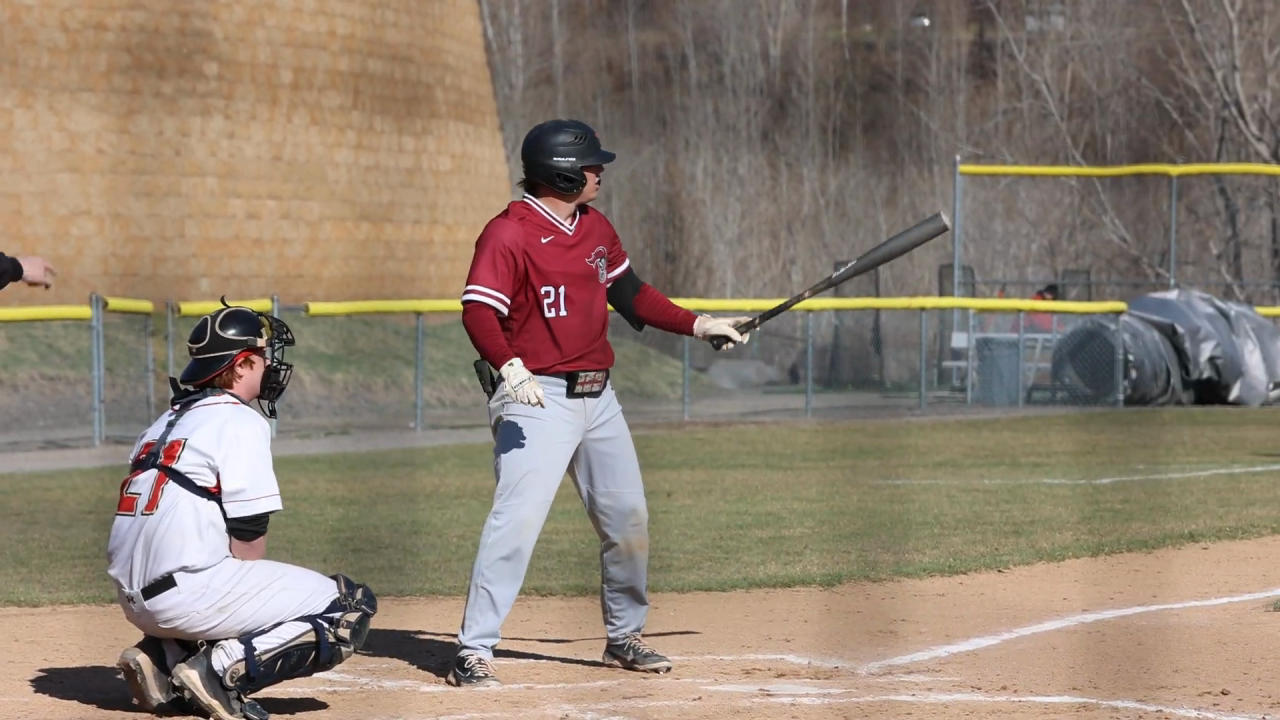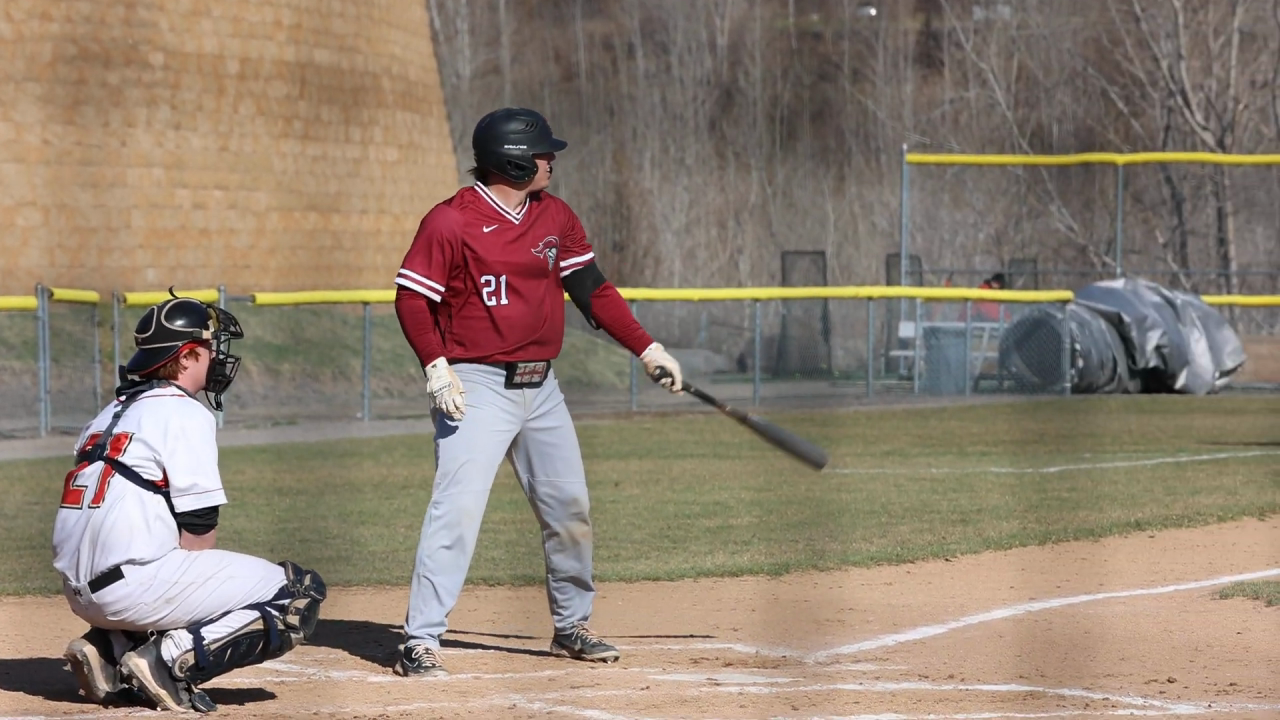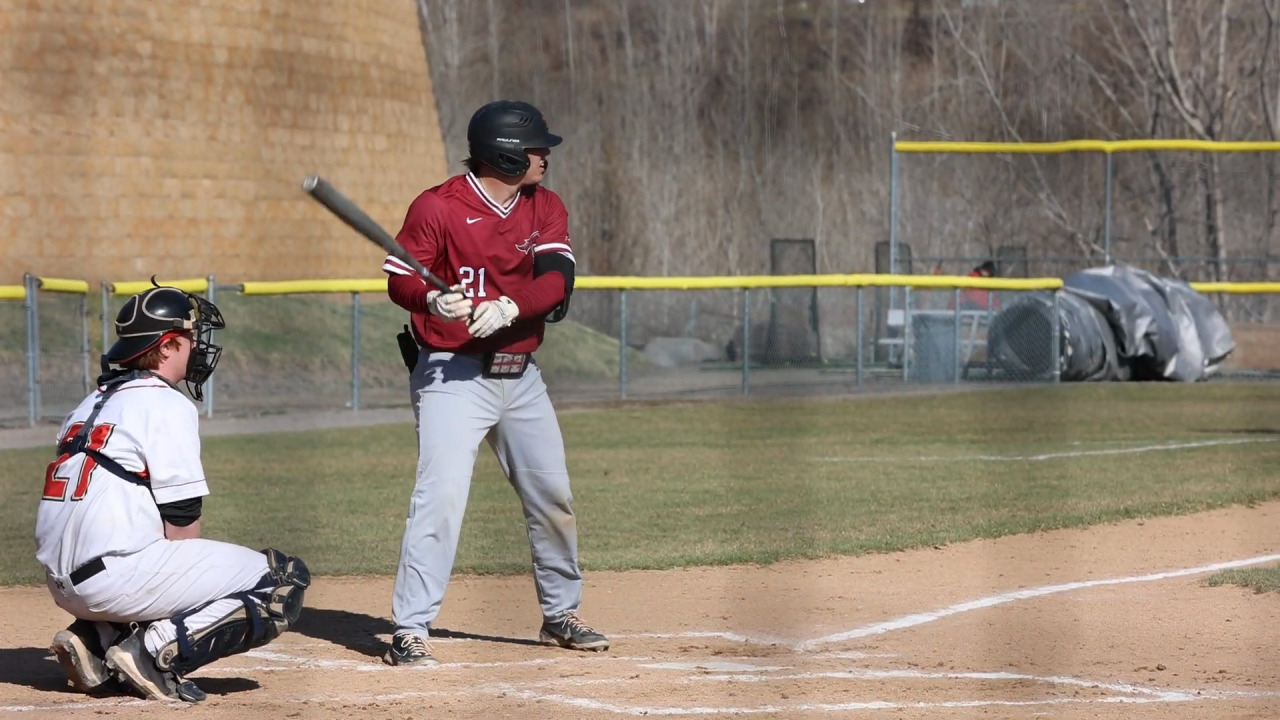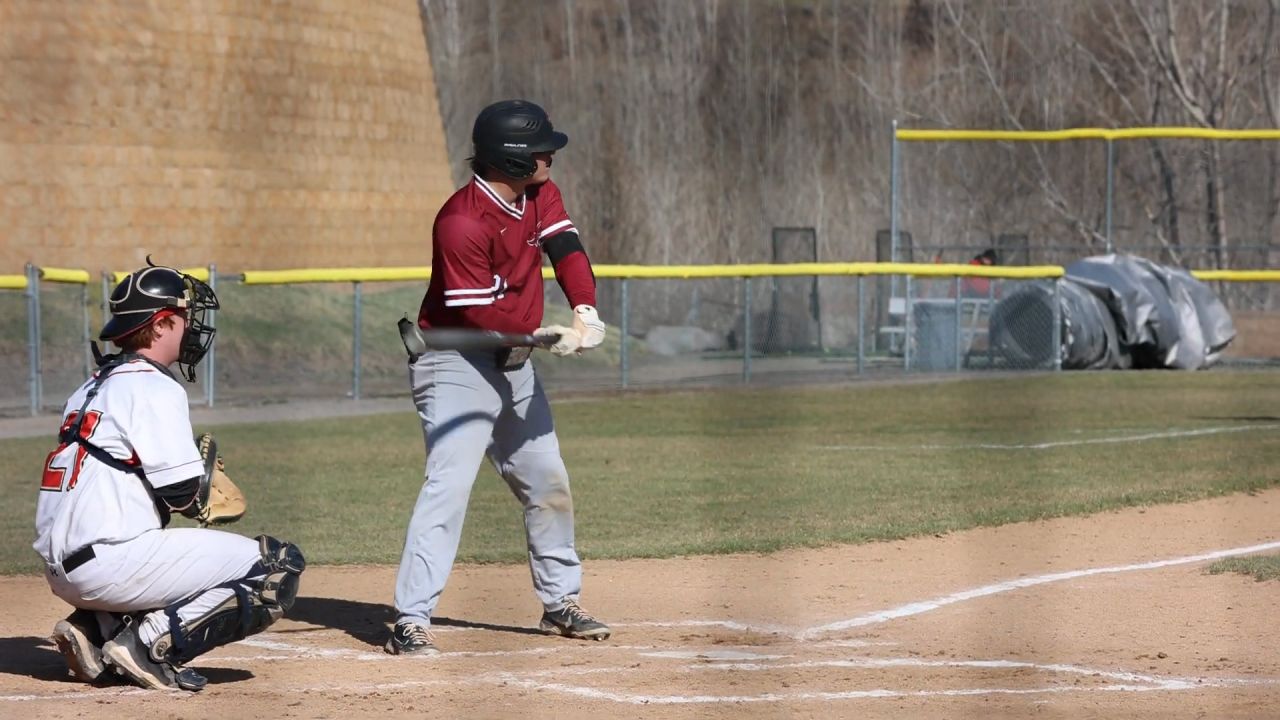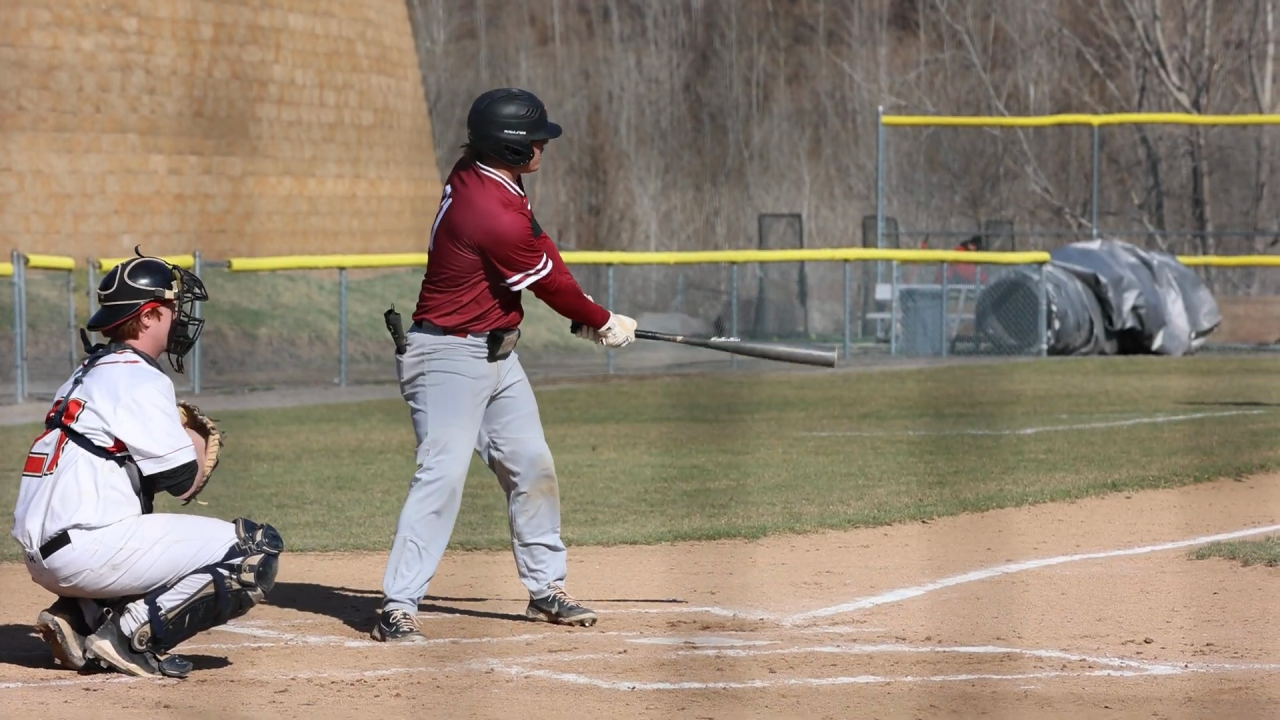
dt=0.5s
person 1, frame 1
left shoulder: (596, 226)
right shoulder: (508, 233)
left elbow: (630, 293)
right elbow: (478, 312)
left wrist: (697, 325)
right wrist: (511, 367)
left hip: (598, 396)
right hip: (539, 399)
left knee: (627, 518)
right knee: (516, 520)
left ankle: (623, 636)
right ankle: (473, 650)
person 1, frame 2
left shoulder: (557, 216)
right shoulder: (450, 220)
left elbow: (592, 290)
right elbow: (411, 299)
left wrist: (646, 348)
right wrist: (436, 366)
left hip: (541, 384)
right hip: (477, 387)
left knee: (567, 508)
right knee: (456, 510)
left ankle: (572, 626)
right ankle: (419, 640)
person 1, frame 3
left shoulder: (547, 207)
right shoulder: (437, 206)
left elbow: (557, 282)
right elbow: (399, 279)
left wrist: (507, 307)
right wrist: (434, 302)
left hip: (521, 375)
right hip: (451, 375)
left knee: (552, 497)
right knee: (440, 498)
left ankle: (561, 614)
right ankle: (409, 630)
person 1, frame 4
left shoulder: (541, 194)
right shoulder: (463, 223)
left elbow: (568, 253)
right elbow: (479, 316)
left wrist: (585, 310)
right wrist: (546, 335)
left hip: (513, 365)
right hip: (458, 365)
left knee: (547, 481)
right knee: (449, 486)
left ankle: (562, 602)
right ankle: (410, 620)
person 1, frame 5
left shoulder: (480, 173)
right shoulder: (492, 213)
left elbow: (539, 244)
right elbow: (548, 281)
left wrist: (588, 313)
right wrist: (602, 320)
left hip: (496, 351)
right hip: (449, 356)
left knee: (533, 468)
right knee: (443, 474)
left ankle: (546, 589)
right ankle: (398, 606)
person 2, frame 1
left shoulder: (168, 420)
right shoulder: (240, 421)
right elbow: (248, 535)
right wrist: (253, 597)
left hip: (135, 598)
right hip: (184, 590)
right knee: (352, 607)
left ankle: (161, 658)
right ankle: (221, 670)
person 2, frame 2
left shoulder: (111, 412)
right shoulder: (184, 413)
left elbow: (120, 512)
right elbow: (198, 528)
right wrist: (199, 584)
left hip: (80, 590)
right hip: (131, 584)
right knee: (300, 594)
left ankle: (109, 650)
right ankle: (169, 660)
person 2, frame 3
left shoulder: (94, 401)
right shoulder: (167, 404)
right elbow: (181, 520)
right wrist: (191, 575)
left hip: (63, 583)
right hip: (113, 574)
right knee: (285, 581)
left ankle: (96, 641)
right ankle: (153, 653)
person 2, frame 4
left shoulder: (95, 385)
right shoulder: (154, 388)
right elbow: (183, 494)
right wrist: (204, 485)
left hip: (63, 567)
right hip: (107, 563)
right knee: (279, 567)
left ankle: (95, 630)
right ankle: (149, 644)
person 2, frame 5
left shoulder: (88, 373)
right shoulder: (138, 379)
right elbow: (184, 482)
left wrist: (180, 449)
right wrist: (198, 448)
left hip: (43, 553)
right hip: (84, 548)
right knee: (257, 549)
left ankle: (80, 618)
right ankle: (130, 636)
